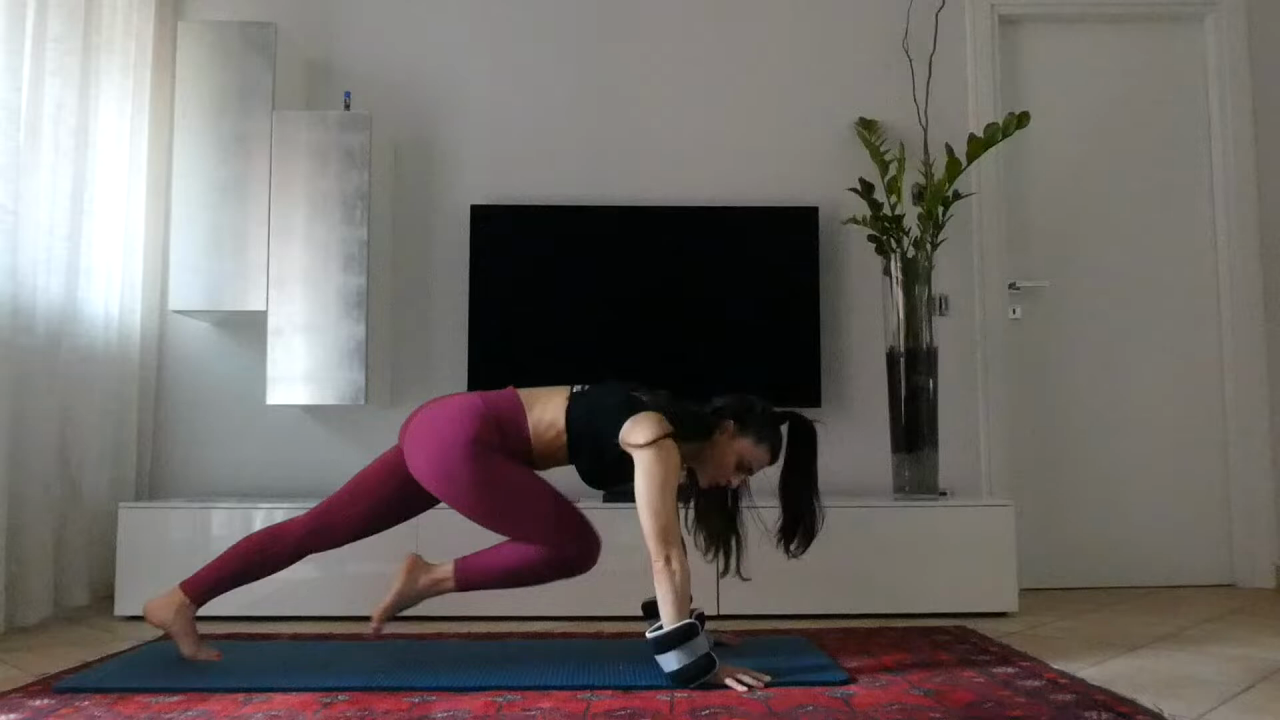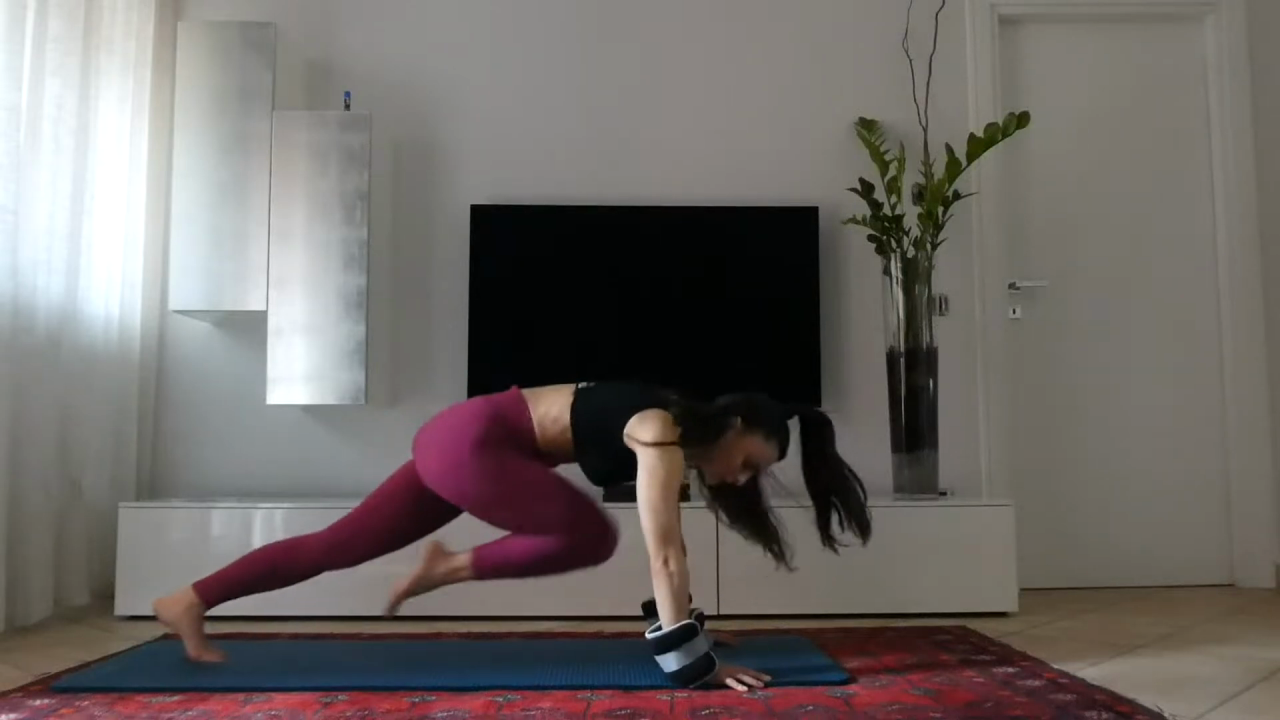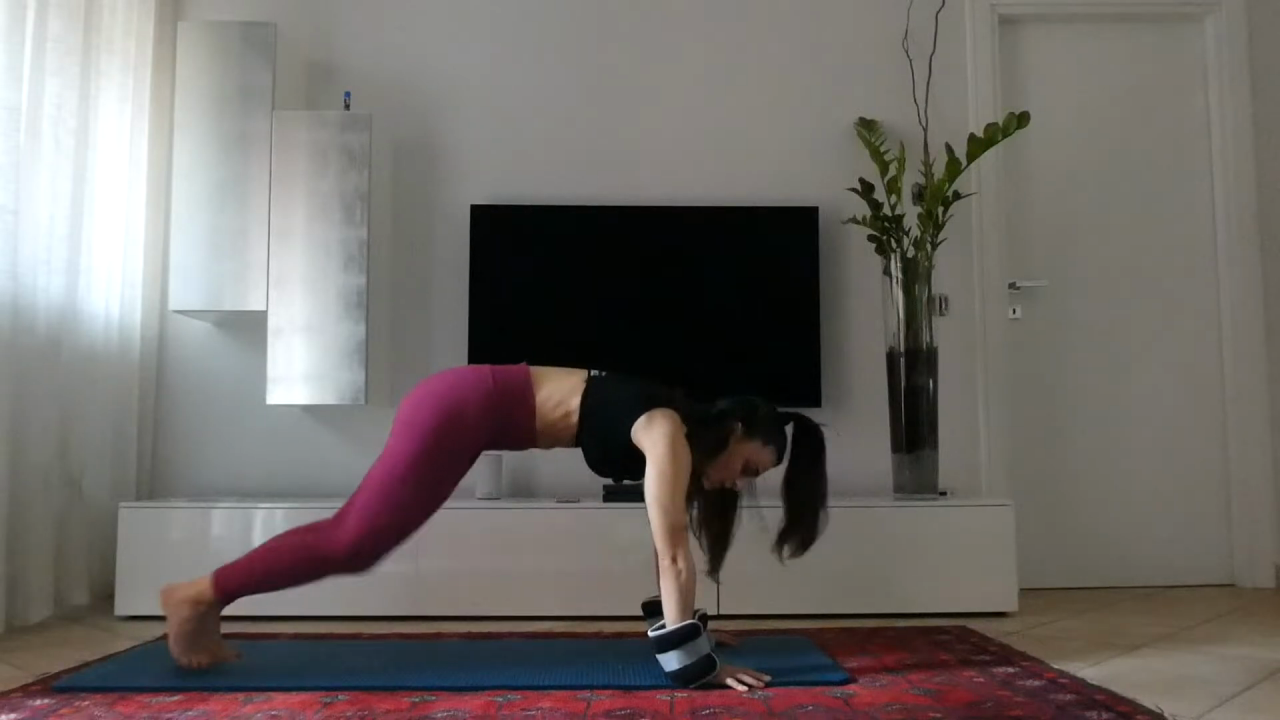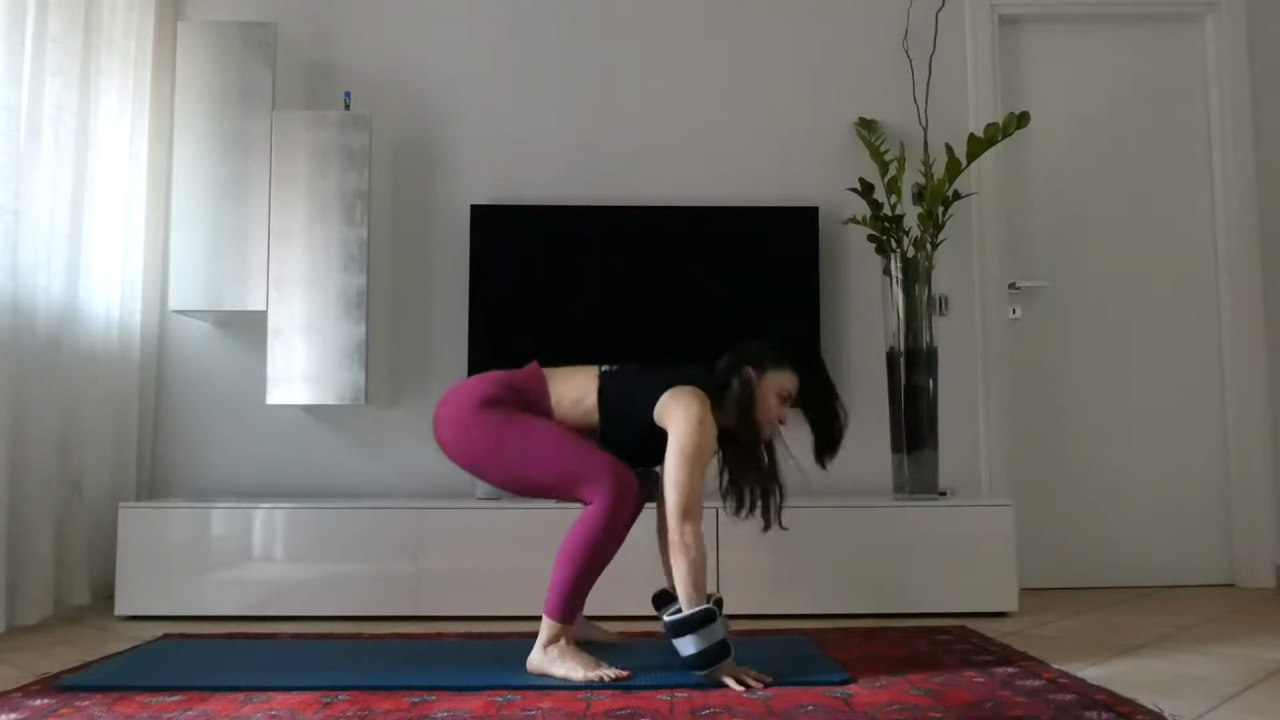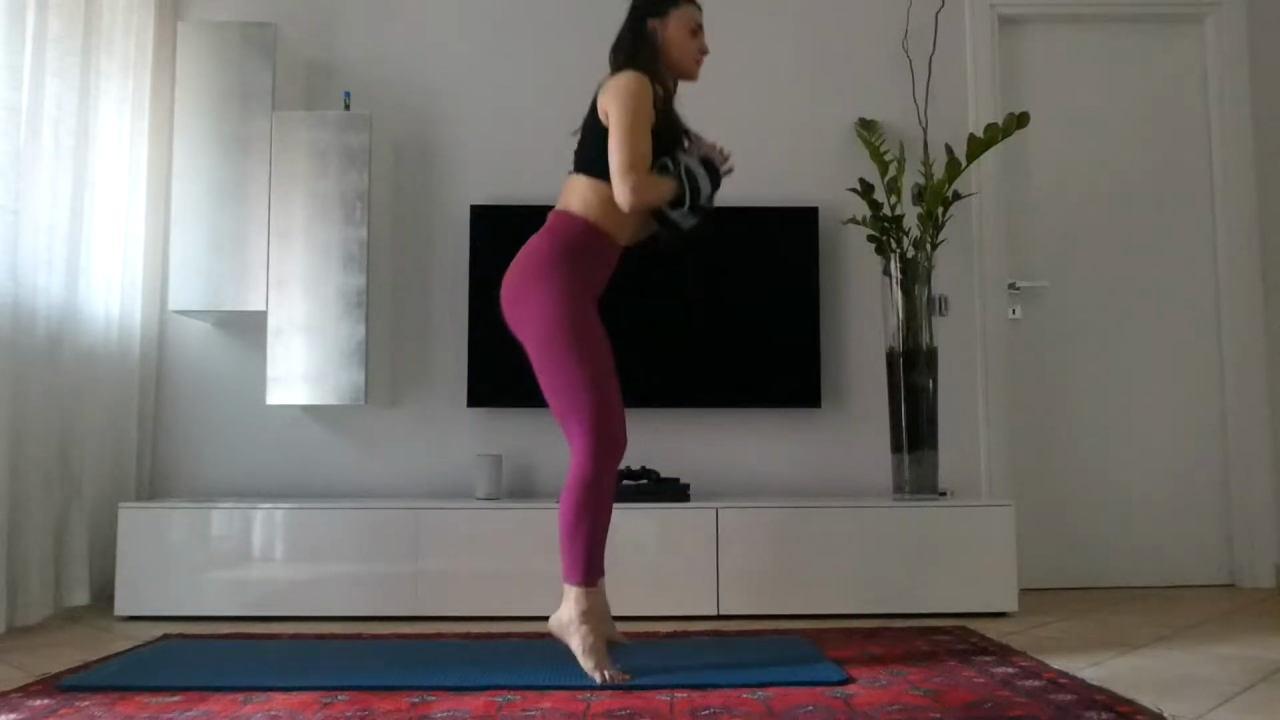
dt=1s
person 1, frame 1
left shoulder: (674, 444)
right shoulder: (659, 438)
left elbow: (668, 557)
right elbow: (665, 558)
left wrist: (685, 642)
right wrist: (690, 660)
left hip: (449, 430)
right hip: (458, 436)
left knee: (323, 527)
right knee: (574, 547)
left ankle: (178, 603)
right ankle: (429, 577)
person 1, frame 2
left shoulder: (682, 435)
right shoulder: (663, 433)
left elbow: (666, 556)
right elbow: (664, 555)
left wrist: (686, 637)
right wrist: (690, 660)
left hip: (469, 440)
right hip: (467, 440)
left knee: (341, 542)
right knee: (592, 538)
left ankle: (189, 602)
right ankle: (453, 563)
person 1, frame 3
left shoulder: (679, 439)
right shoulder: (671, 436)
left elbow: (672, 556)
right elbow: (670, 557)
left wrist: (687, 642)
right wrist: (693, 662)
left hip: (470, 409)
right hip: (463, 407)
left knee: (355, 531)
right knee: (352, 538)
left ankle: (209, 603)
right ankle: (193, 597)
person 1, frame 4
left shoulder: (711, 415)
right shoulder: (695, 410)
left elbow: (675, 525)
right elbow: (682, 532)
left wrist: (684, 608)
right wrist: (706, 649)
left hip: (504, 408)
right hip: (474, 412)
left knee: (626, 487)
right knee: (613, 490)
left ankle: (566, 617)
right ankle: (550, 647)
person 1, frame 5
left shoulder: (644, 100)
right shoulder: (629, 84)
left elbow: (633, 217)
right elbow: (631, 191)
left wrist: (691, 175)
right wrist: (687, 179)
left hip: (568, 279)
right hip: (553, 275)
left knee: (602, 445)
right knee: (598, 445)
left ankle: (583, 602)
right ankle: (578, 608)
